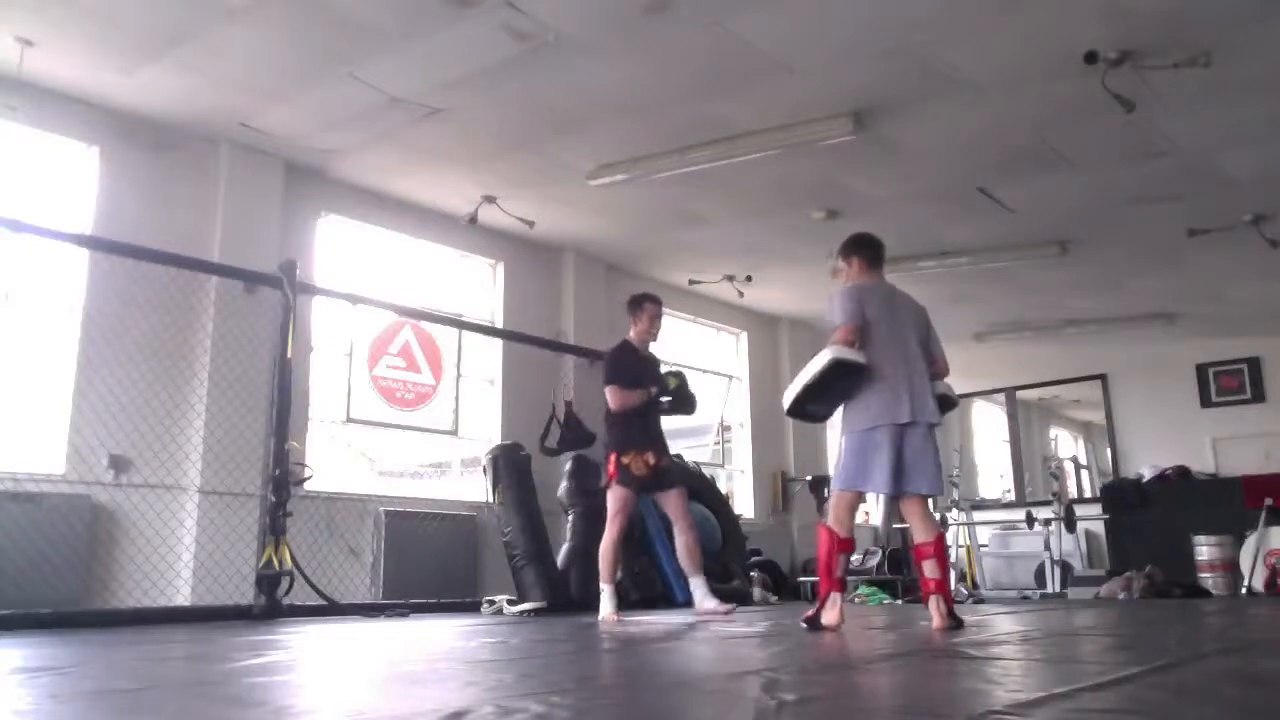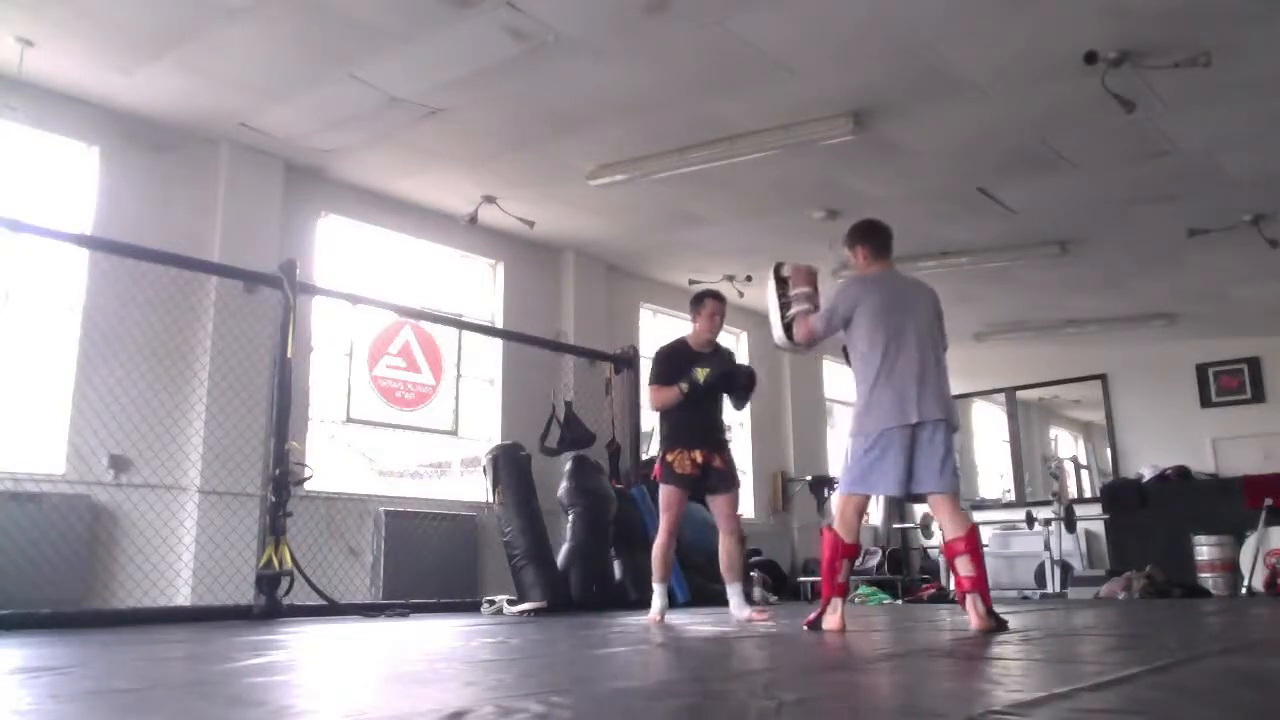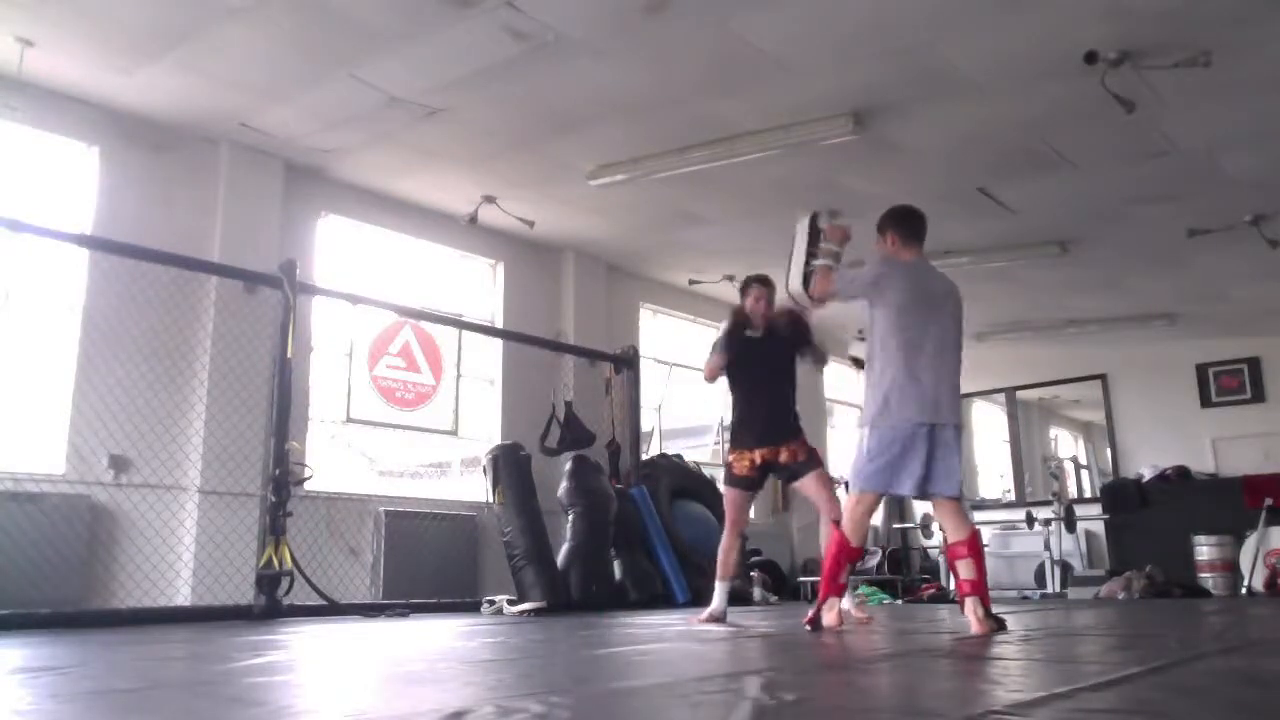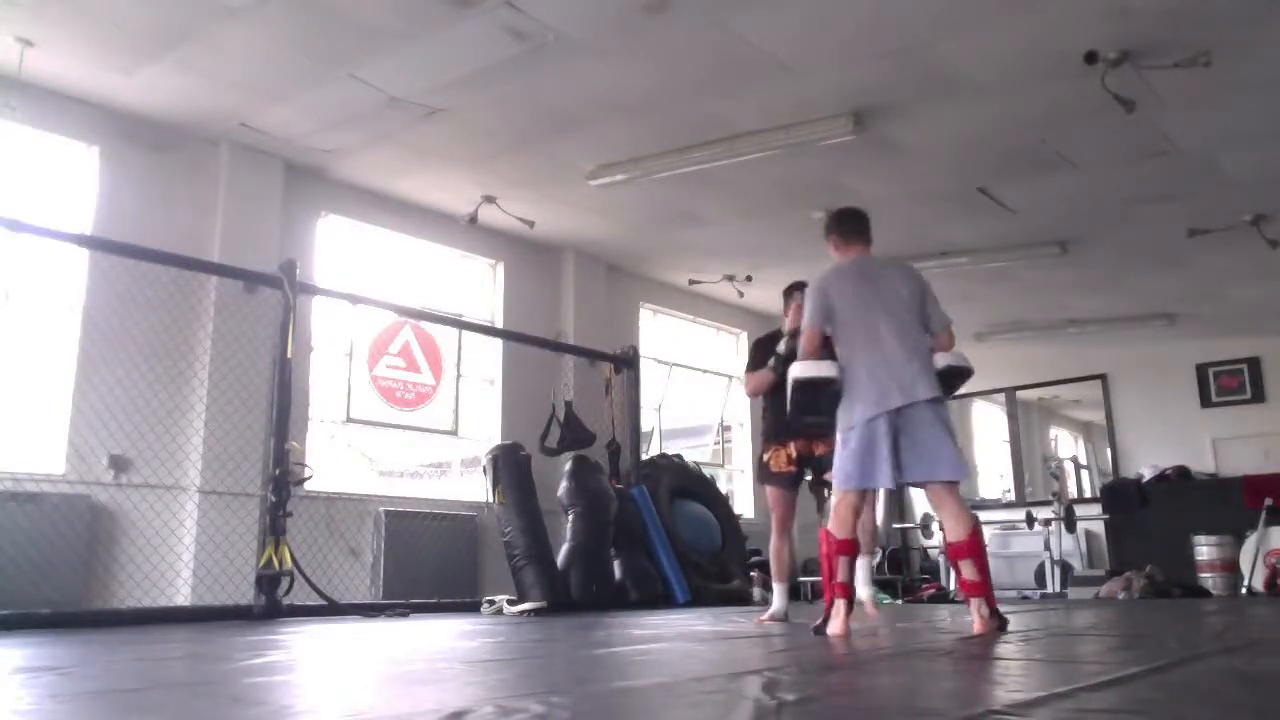
dt=1s
person 1, frame 1
left shoulder: (852, 294)
right shoulder: (913, 306)
left elbow: (846, 336)
right elbow: (941, 368)
left hip: (870, 412)
right hip: (917, 412)
left knee: (842, 504)
right knee: (916, 508)
left ankle: (831, 602)
right ankle: (940, 606)
person 1, frame 2
left shoulder: (855, 289)
right shoulder: (925, 292)
left elbow: (803, 334)
left wrist: (802, 289)
left hip: (880, 414)
right hip: (932, 411)
left knee: (848, 507)
right knee: (946, 504)
left ankle: (832, 608)
right ankle: (978, 606)
person 1, frame 3
left shoulder: (885, 270)
right shoulder: (947, 287)
left elbow: (817, 290)
left wrist: (830, 246)
left hip: (895, 411)
right hip: (941, 411)
left knee: (859, 504)
right knee: (949, 507)
left ankle: (828, 606)
right ankle: (977, 608)
person 1, frame 4
left shoulder: (826, 283)
right shoulder: (909, 275)
left elbow: (809, 349)
right elbow: (945, 341)
left hip: (864, 402)
right hip: (920, 396)
left knee: (846, 503)
right knee: (946, 497)
left ankle: (838, 611)
right ankle: (981, 606)
person 2, frame 1
left shoulder: (650, 360)
right shoulder: (618, 356)
right elbow: (616, 401)
left wrist: (664, 403)
right wrist: (656, 388)
left hip: (655, 450)
right hip: (625, 451)
left knee: (683, 519)
right knee: (616, 524)
left ankle: (702, 596)
right ankle: (608, 604)
person 2, frame 2
left shoulder: (724, 357)
right shoulder: (670, 354)
left elbow: (738, 403)
right elbow: (656, 401)
left wrist: (743, 386)
right wrist: (692, 380)
left hip: (716, 450)
right hip: (678, 451)
left knee: (730, 527)
right knee: (668, 526)
left ankle: (738, 604)
right ankle: (658, 602)
person 2, frame 3
left shoulder: (788, 335)
right shoulder: (731, 342)
left elbow: (818, 358)
right elbow: (709, 374)
left wrist: (800, 329)
right wrist: (728, 335)
left hip: (789, 441)
right hip: (747, 446)
left knee: (830, 507)
right knee: (733, 526)
right ankle: (718, 604)
person 2, frame 4
left shoulder: (827, 344)
right shoulder: (766, 343)
right elbow: (752, 388)
right wrist: (780, 357)
left hip: (822, 437)
right hip: (780, 443)
right knee: (781, 524)
left ankle: (864, 581)
right ankle: (779, 603)
